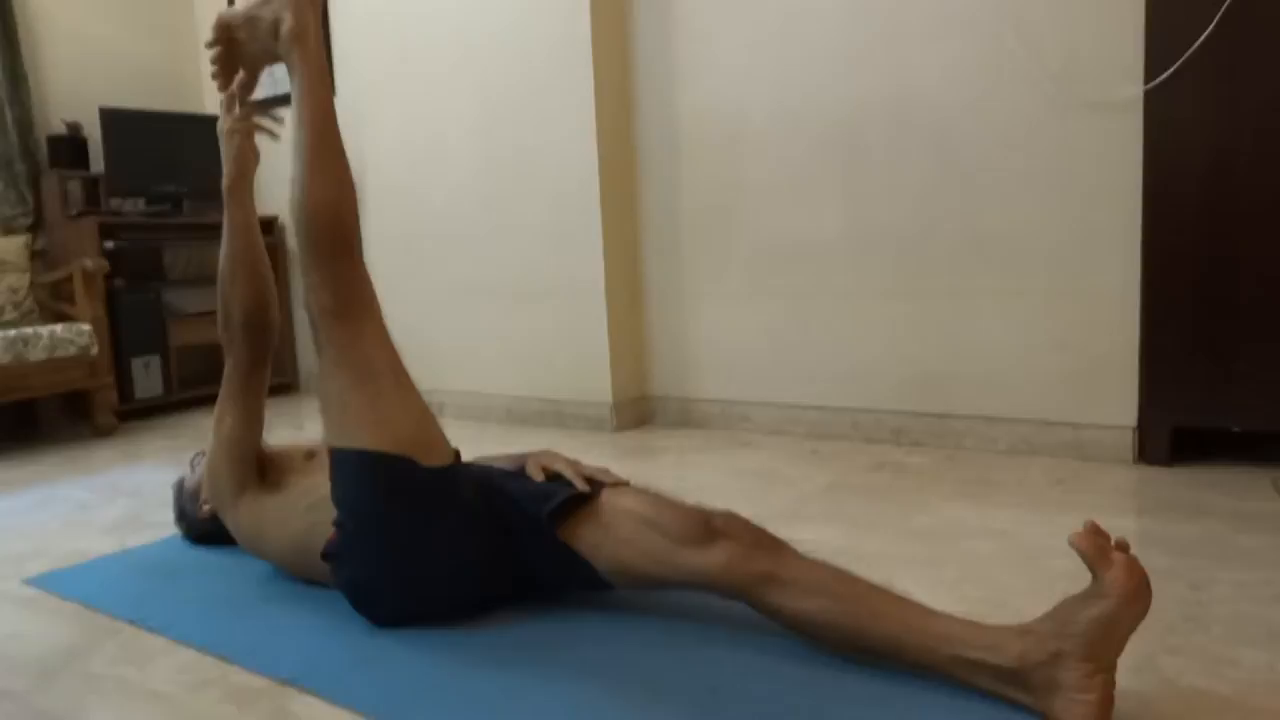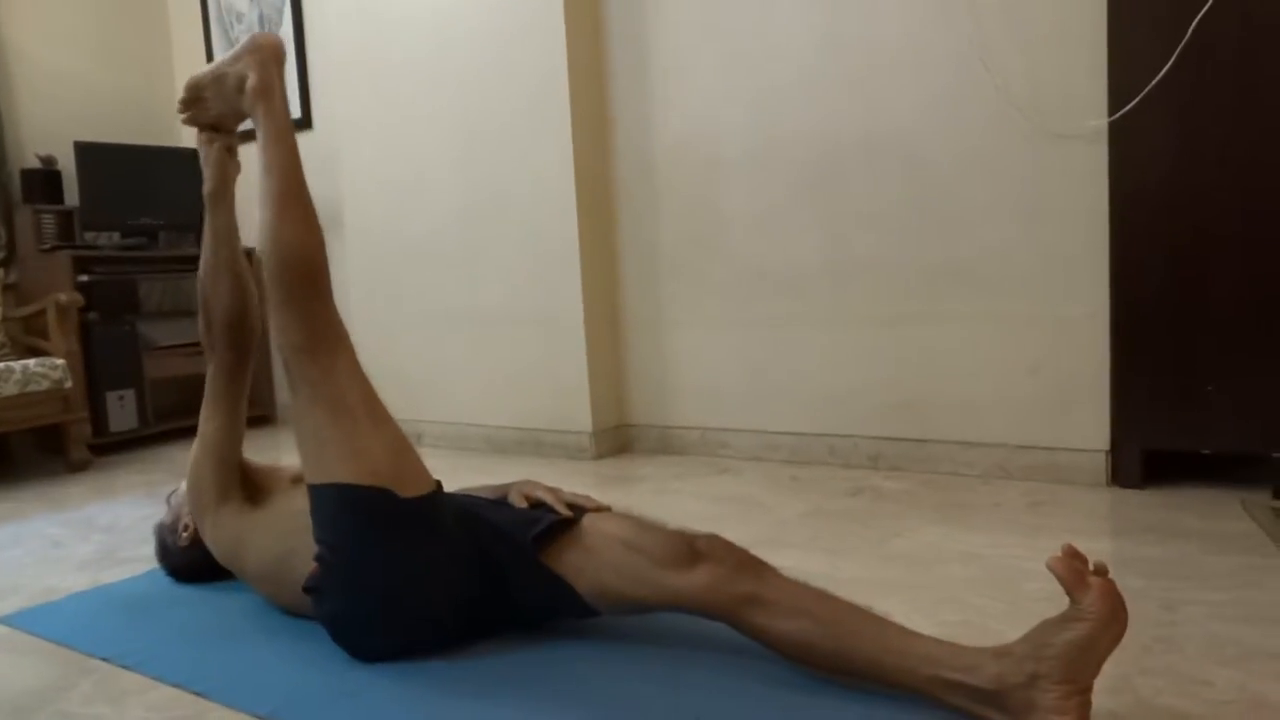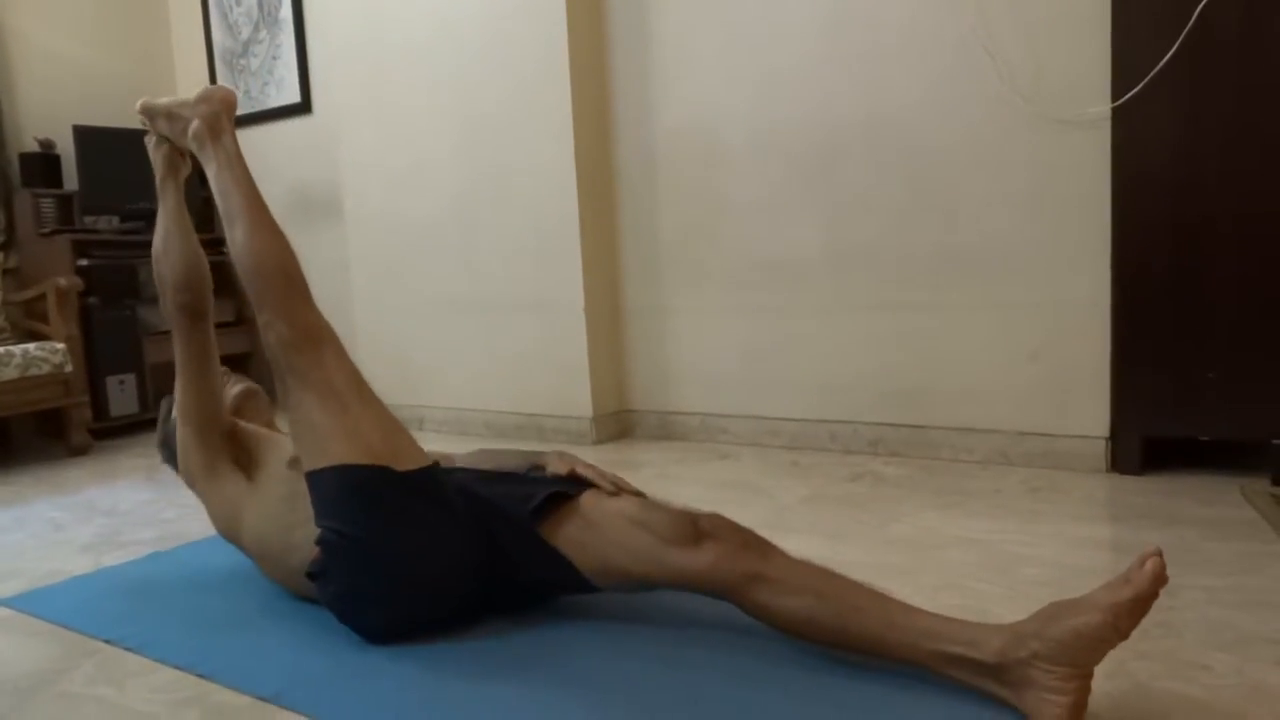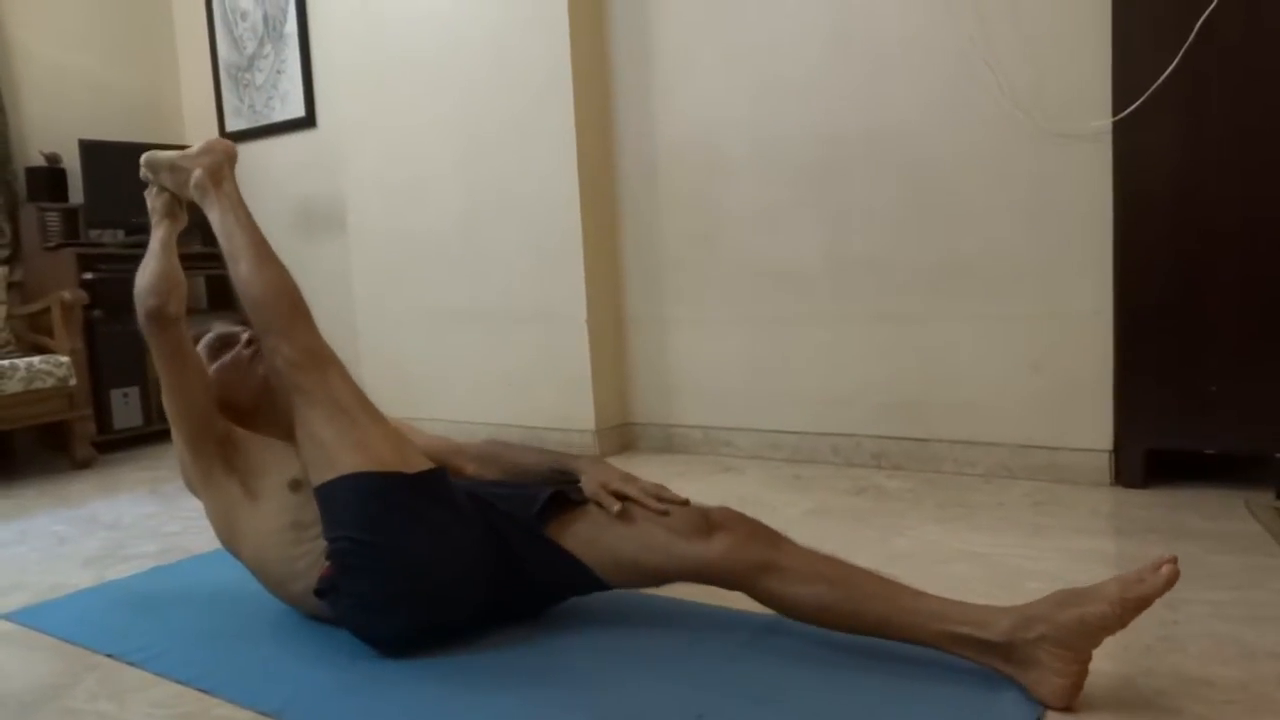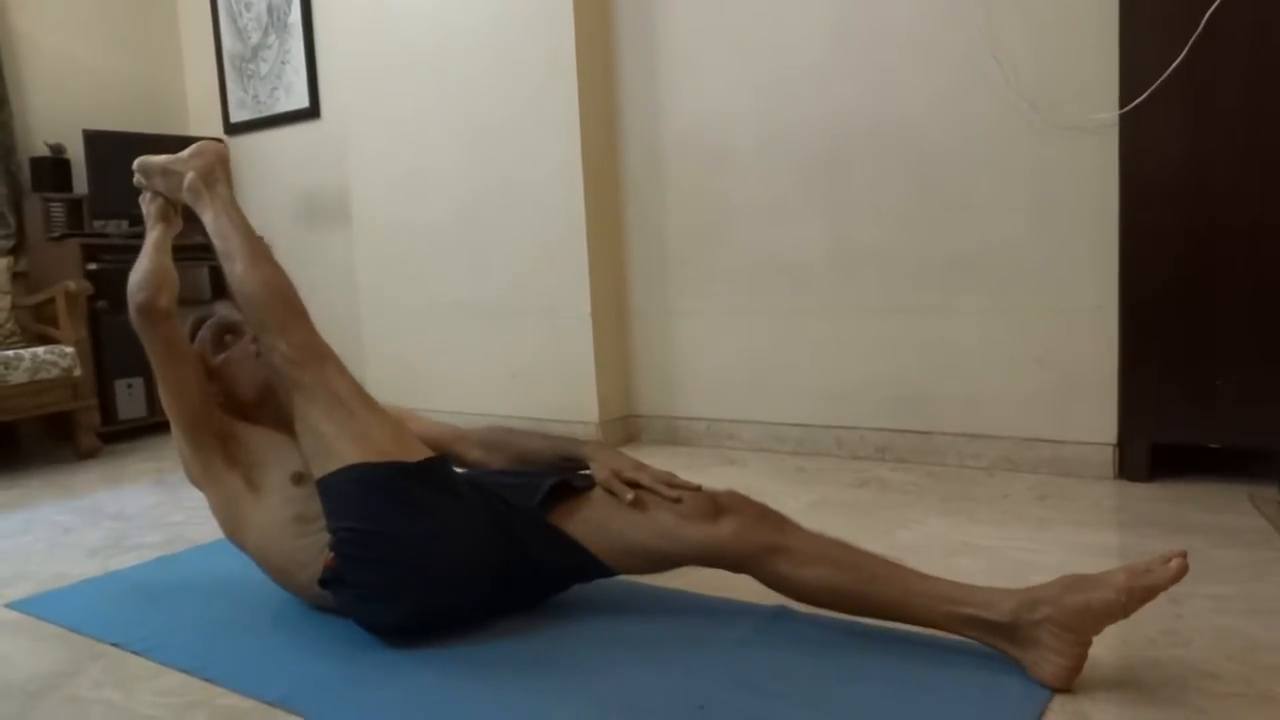
dt=1s
person 1, frame 1
left shoulder: (324, 464)
right shoulder: (232, 480)
right elbow: (250, 339)
left wrist: (527, 461)
right wrist: (235, 182)
left hip: (466, 526)
right hip: (398, 544)
left knee: (719, 538)
right knee: (332, 276)
person 1, frame 2
left shoulder: (301, 489)
right shoulder: (219, 502)
right elbow: (230, 344)
left wrist: (512, 488)
right wrist: (219, 191)
left hip: (448, 563)
right hip: (381, 575)
left knee: (700, 564)
right knee: (302, 314)
person 1, frame 3
left shoulder: (316, 443)
right shoulder: (216, 459)
left elbow: (453, 460)
right elbow: (187, 306)
left wrist: (545, 461)
right wrist: (171, 180)
left hip: (457, 535)
right hip: (382, 561)
left knee: (707, 542)
right knee: (292, 321)
person 1, frame 4
left shoulder: (333, 437)
right shoulder: (215, 458)
left elbow: (476, 455)
right elbow: (158, 312)
left wrist: (578, 467)
right wrist: (170, 217)
left hip: (468, 548)
right hip: (393, 576)
left knee: (716, 536)
right knee: (305, 344)
person 1, frame 5
left shoulder: (341, 422)
right shoulder: (217, 450)
left elbow: (473, 440)
right elbow: (151, 308)
left wrist: (587, 453)
right wrist: (169, 216)
left hip: (471, 534)
right hip: (396, 569)
left knee: (723, 519)
right knee: (301, 340)
left ankle: (1015, 620)
